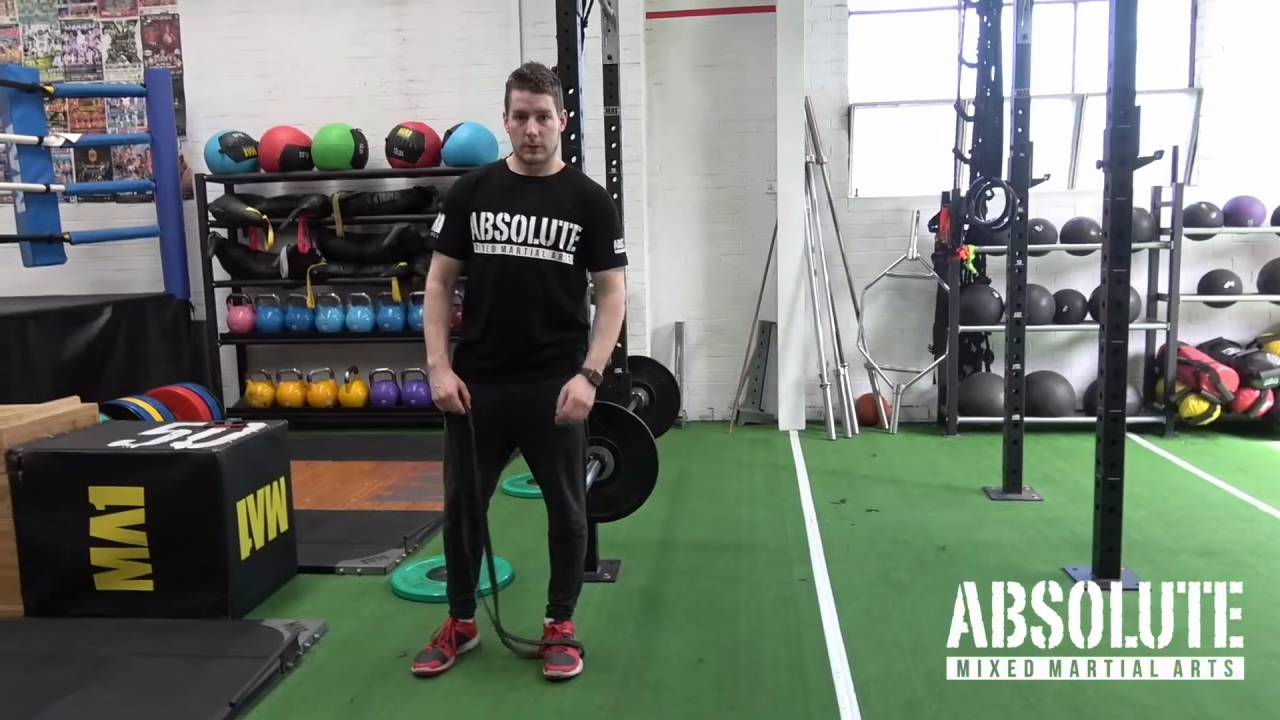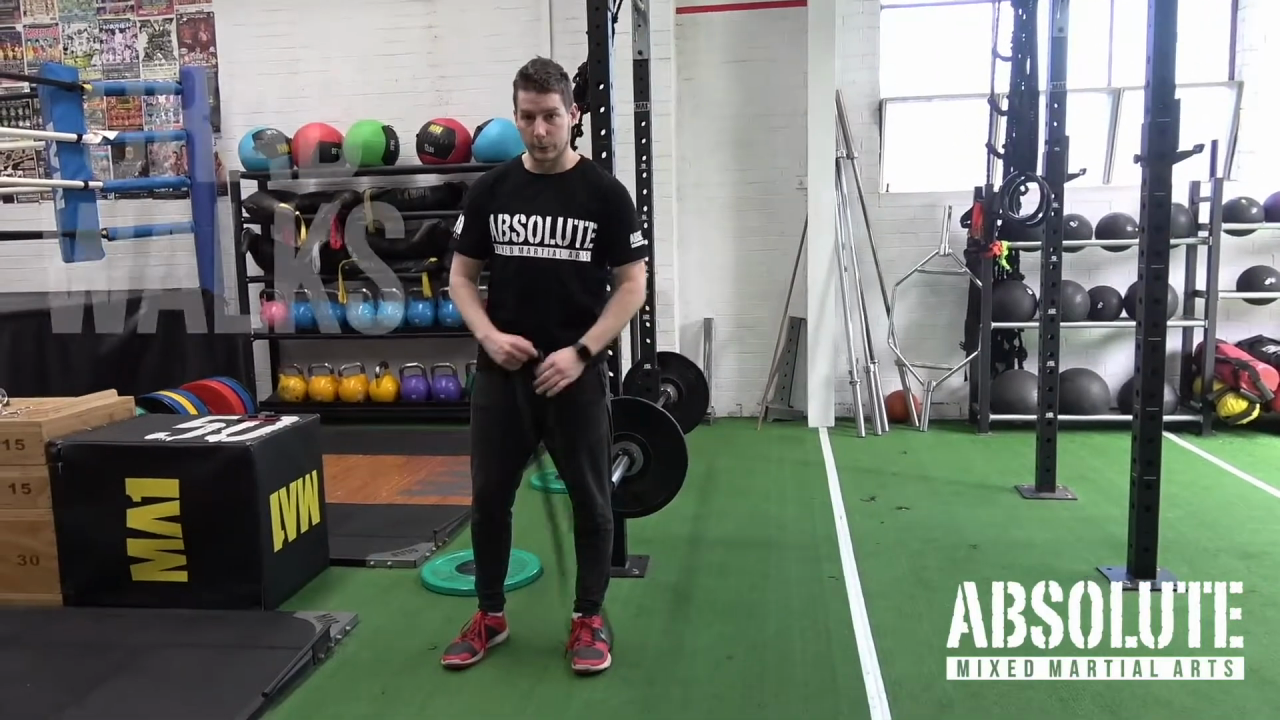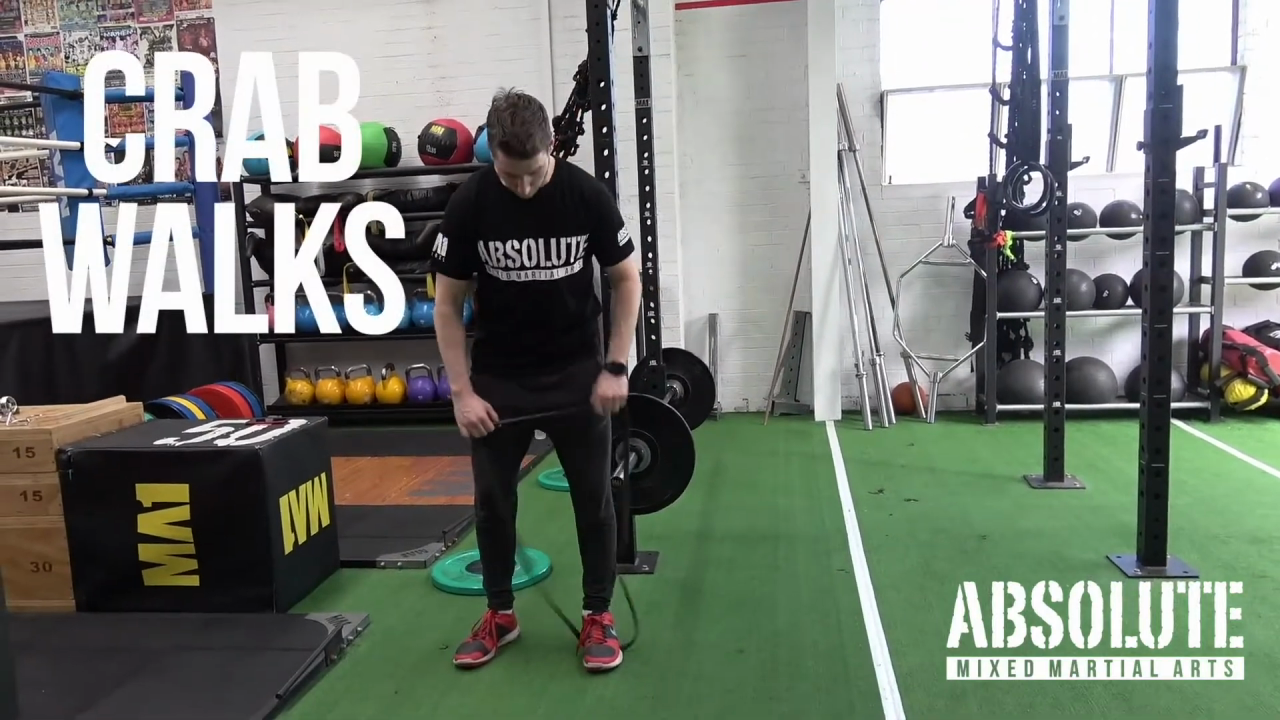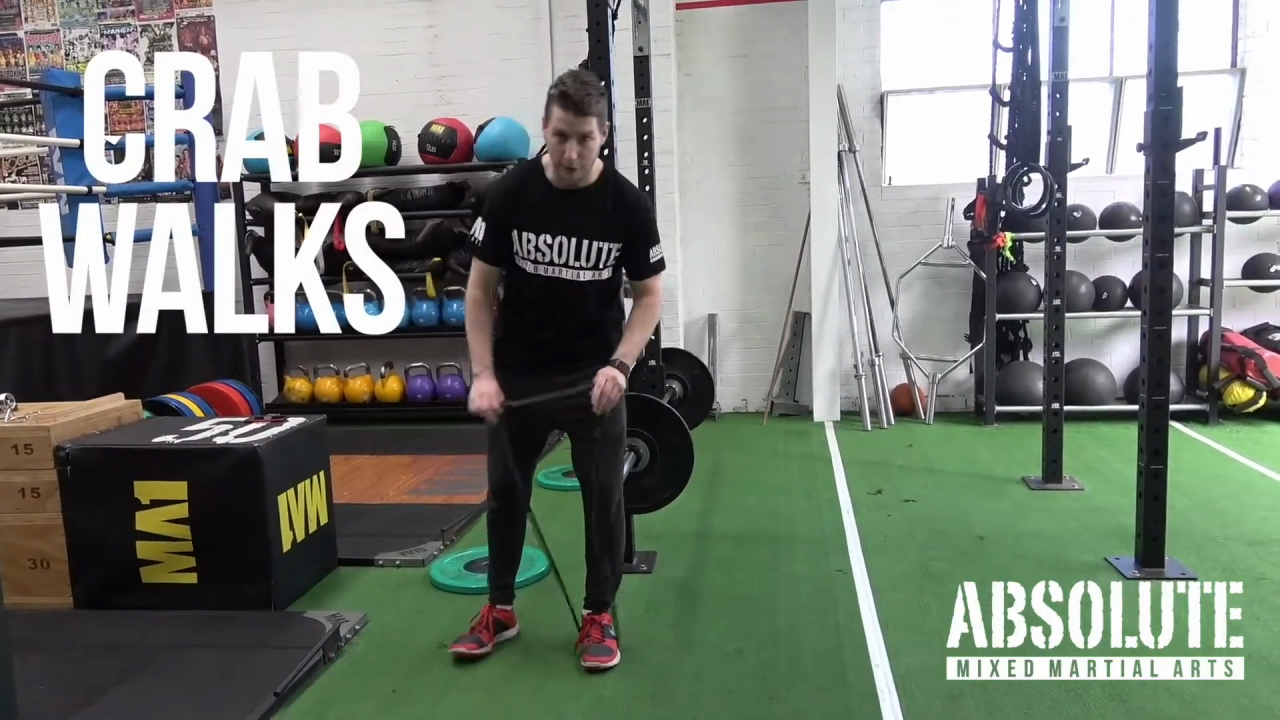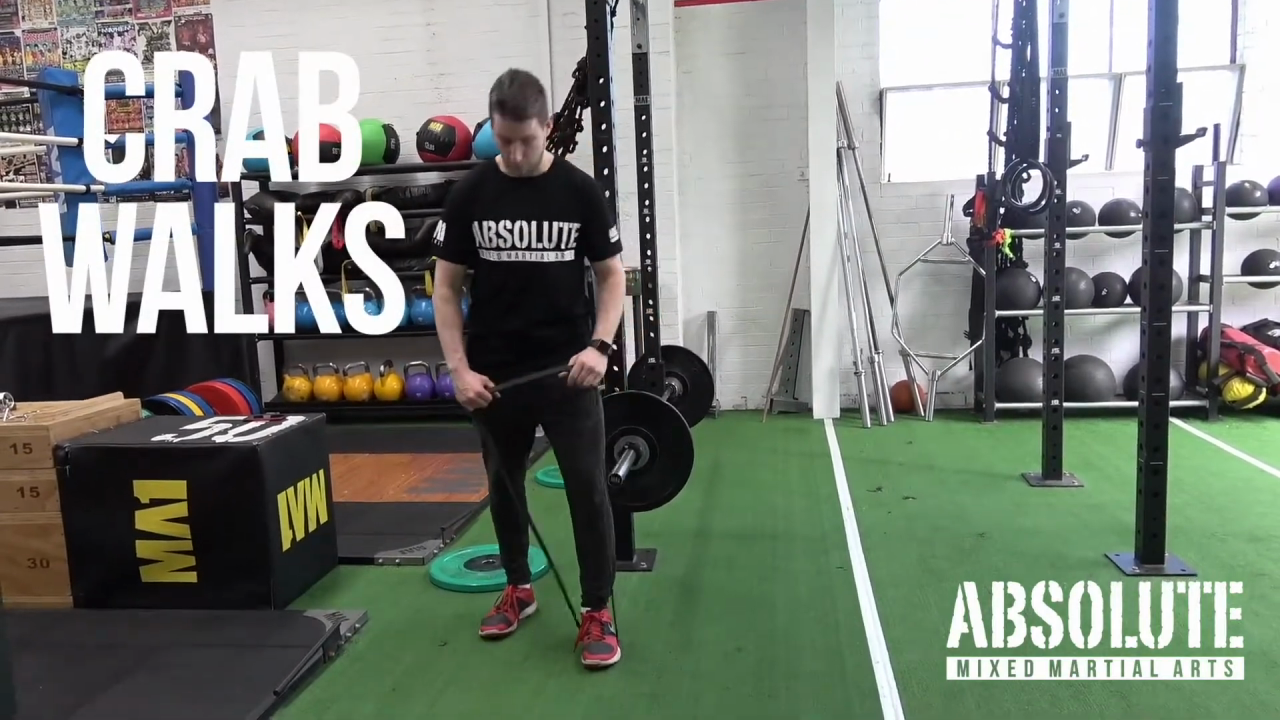
dt=1s
person 1, frame 1
left shoulder: (589, 200)
right shoulder: (471, 191)
left elbow: (611, 292)
right elbow: (440, 281)
left wrist: (589, 374)
right wrist: (438, 365)
left hip: (553, 385)
right hip: (477, 383)
left knee: (565, 508)
right knee: (462, 505)
left ankle: (560, 624)
right ankle: (460, 623)
person 1, frame 2
left shoulder: (604, 193)
right shoulder: (490, 189)
left elbow: (632, 285)
right elbow: (461, 275)
left wrist: (580, 353)
right wrist: (488, 334)
left hip: (575, 379)
right hip: (500, 376)
left knee: (589, 503)
right knee: (489, 499)
left ankle: (587, 618)
right ankle: (490, 616)
person 1, frame 3
left shoulder: (587, 195)
right shoulder: (468, 205)
left elbow: (626, 279)
right elbow: (447, 302)
left wrist: (616, 368)
right wrist: (462, 391)
left hip: (577, 375)
right hip: (498, 378)
left knee: (593, 497)
right knee: (492, 498)
left ankle: (598, 616)
right ankle: (499, 613)
person 1, frame 4
left shoulder: (627, 203)
right shoulder: (510, 193)
left elbow: (650, 292)
right elbow: (482, 288)
left wrist: (619, 365)
right wrist: (483, 373)
left hip: (594, 376)
right hip: (519, 374)
left knee: (603, 498)
right knee: (506, 492)
left ankle: (598, 616)
right ankle: (499, 609)
person 1, frame 5
left shoulder: (580, 191)
right shoulder: (470, 194)
left elbow: (611, 275)
right elbow: (446, 286)
left wrist: (600, 345)
right wrist: (459, 368)
left hip: (567, 369)
right hip: (496, 373)
left knee: (587, 488)
right knee: (504, 483)
left ankle: (597, 612)
right ankle: (518, 588)
